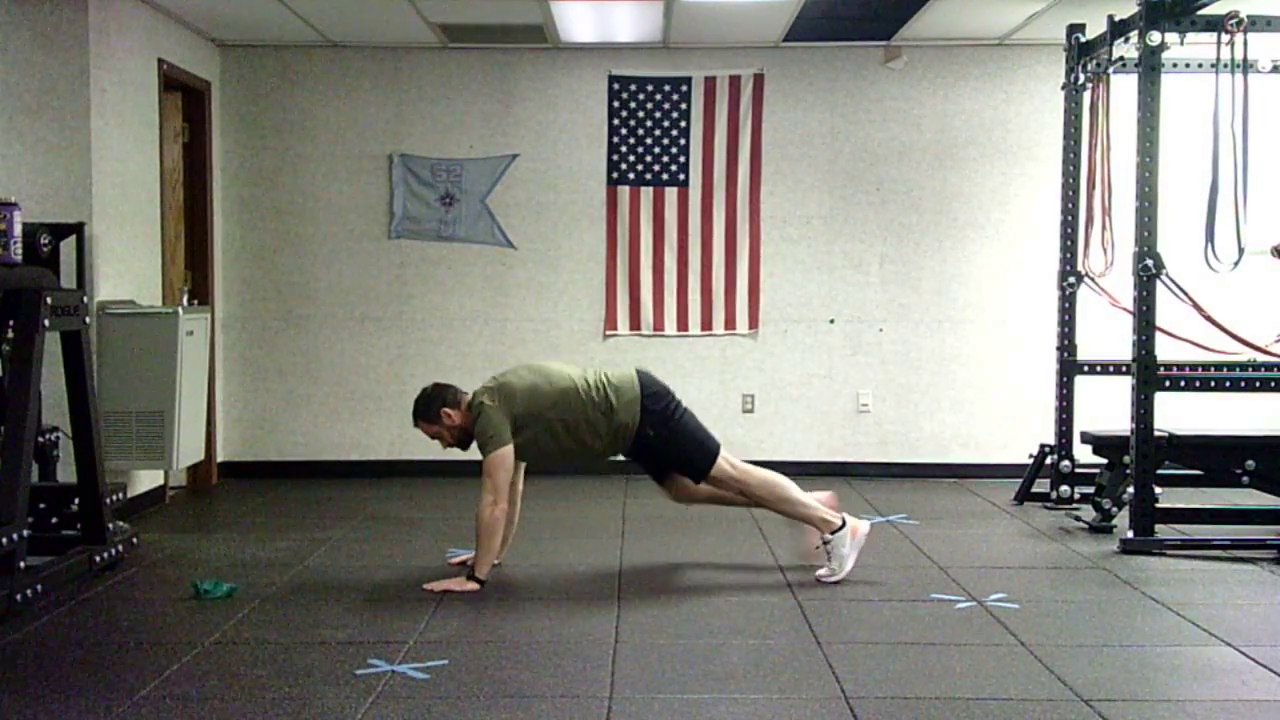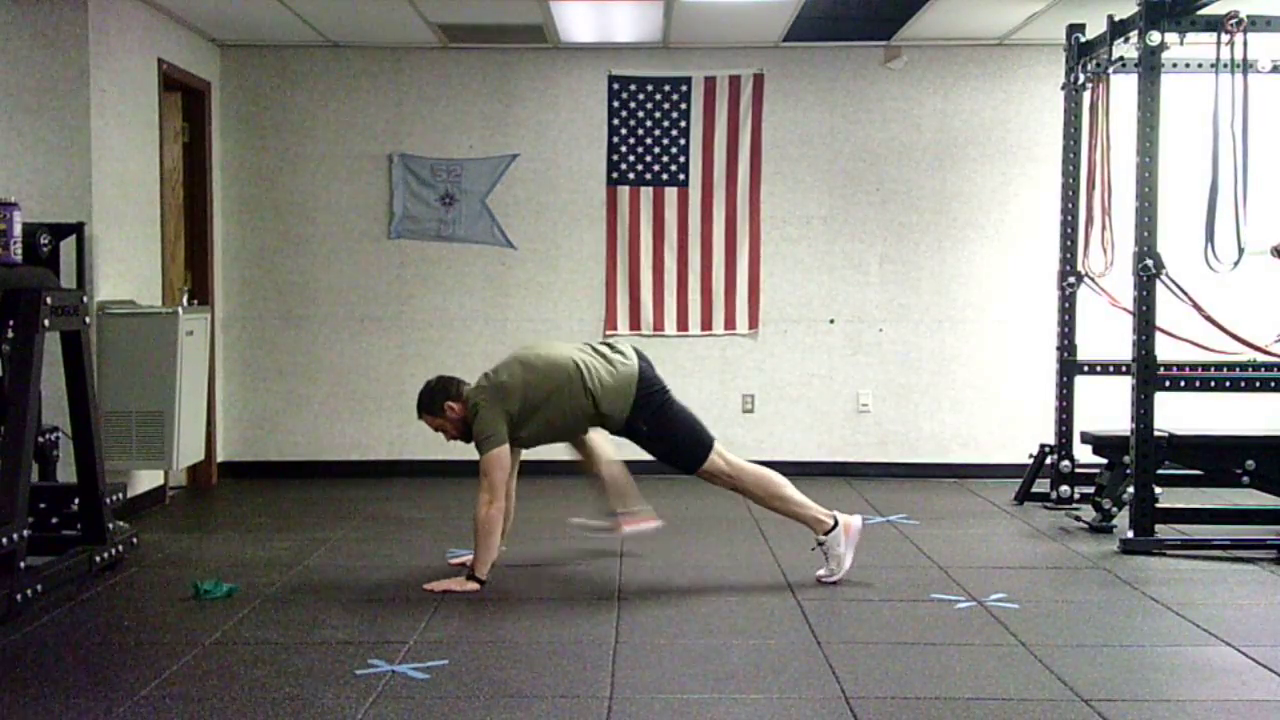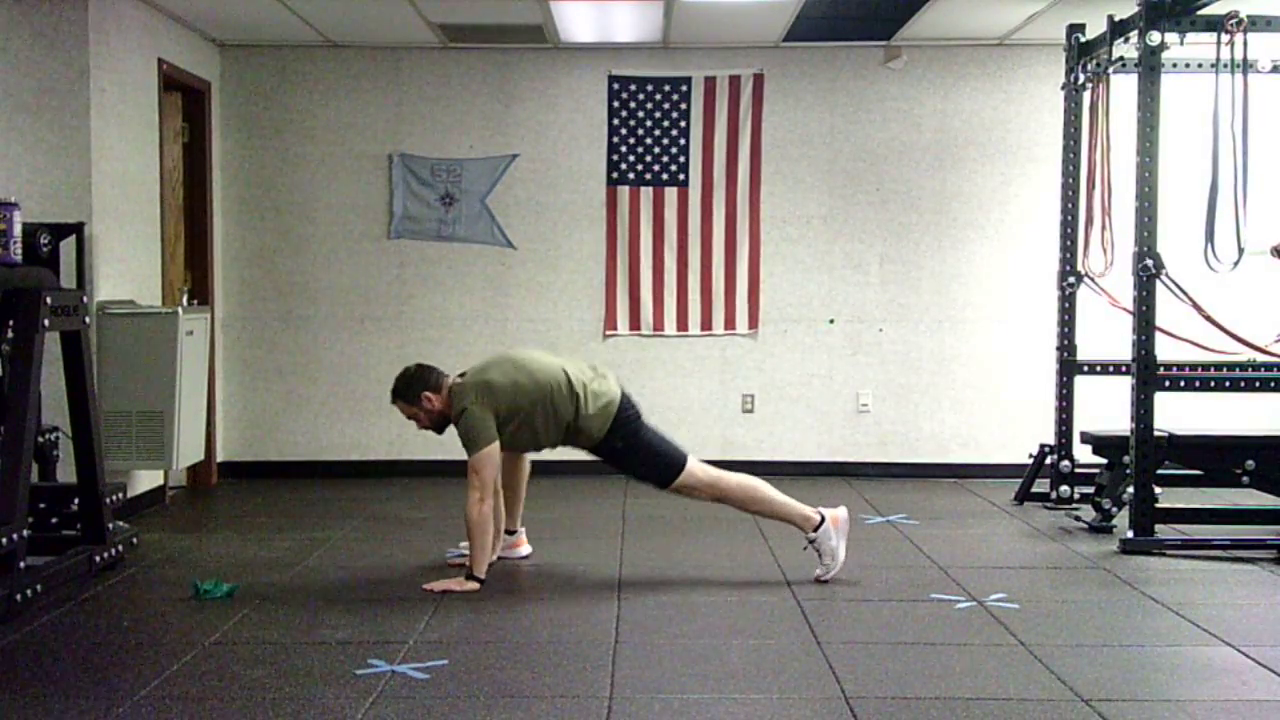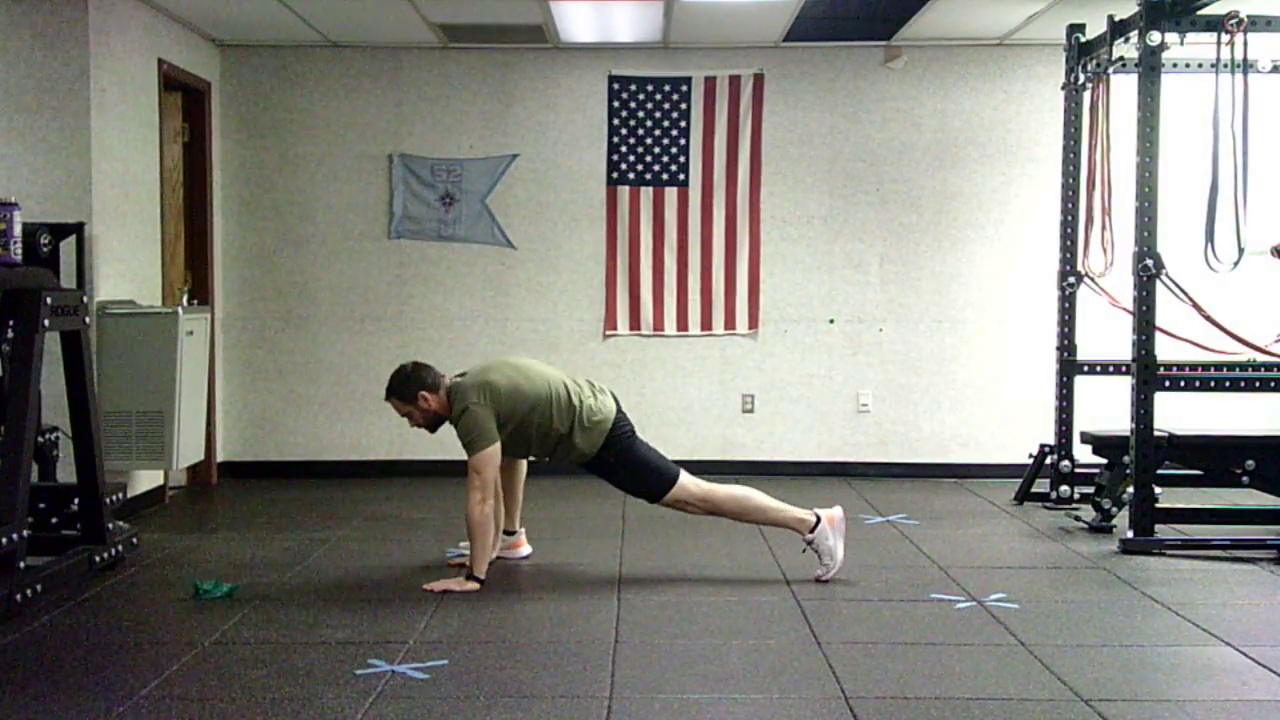
dt=0.2s
person 1, frame 1
left shoulder: (488, 414)
right shoulder: (498, 404)
left elbow: (495, 500)
right elbow: (512, 489)
left wrist: (476, 576)
right wrist: (493, 554)
left hip: (637, 408)
right hip: (631, 397)
left knee: (729, 476)
right knee: (684, 489)
left ankle: (839, 529)
right ankle: (810, 505)
person 1, frame 2
left shoulder: (485, 411)
right shoulder: (495, 393)
left elbow: (491, 497)
right elbow: (506, 481)
left wrist: (477, 576)
right wrist: (490, 548)
left hip: (627, 395)
right hip: (618, 363)
left knee: (721, 467)
right knee: (580, 432)
left ankle: (832, 526)
right ankle: (628, 512)
person 1, frame 3
left shoulder: (468, 407)
right shoulder: (471, 385)
left elbow: (480, 495)
right elbow: (490, 486)
left wrist: (475, 574)
right wrist: (493, 543)
left hip: (605, 421)
right hip: (596, 397)
left knee: (702, 481)
right knee: (507, 442)
left ankle: (819, 521)
right ankle: (510, 536)
person 1, frame 4
left shoulder: (469, 408)
right shoulder: (465, 383)
left elbow: (482, 496)
right elbow: (489, 481)
left wrist: (475, 574)
right wrist: (491, 539)
left hip: (599, 436)
right hip: (594, 409)
left knee: (697, 496)
left ankle: (815, 522)
right ankle: (510, 538)
